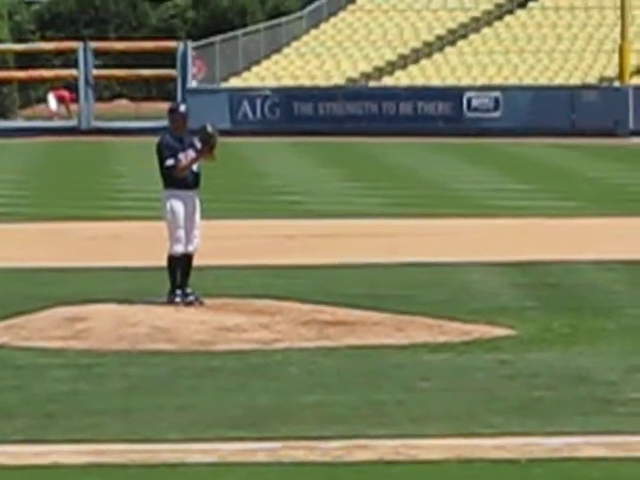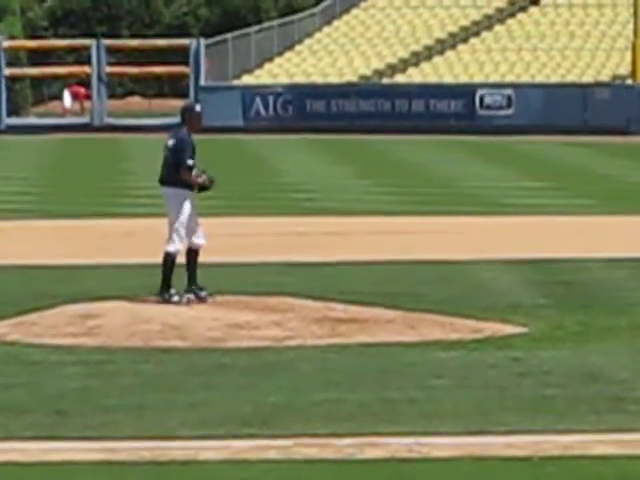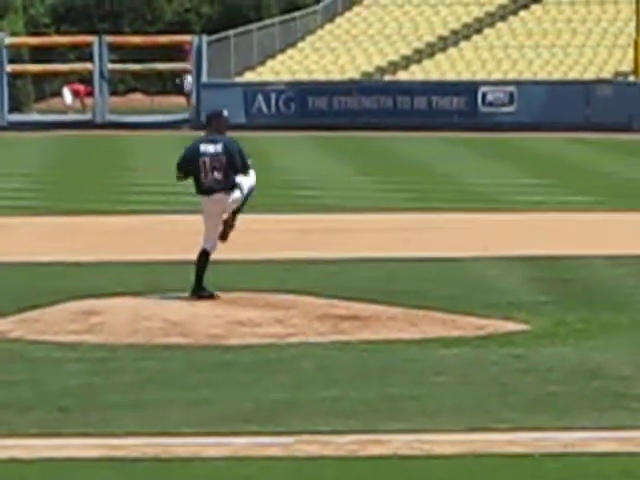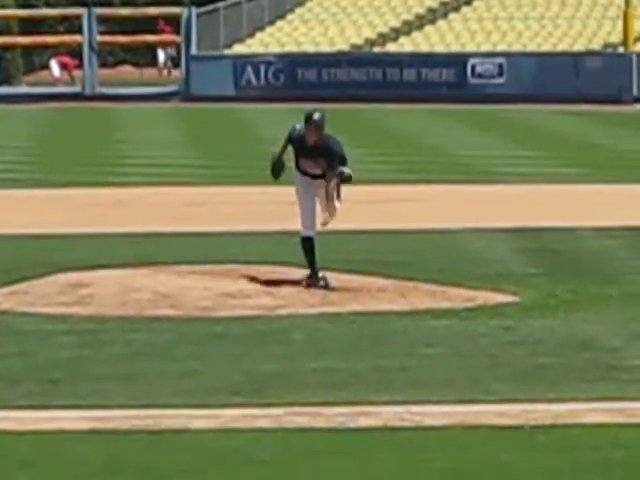
dt=1s
person 1, frame 1
left shoulder: (190, 138)
right shoulder: (165, 142)
left elbow: (210, 156)
right elbow: (177, 171)
left wrist: (207, 147)
right wrist: (196, 156)
left hip: (192, 194)
right hip: (175, 196)
left knee: (191, 244)
right knee: (178, 245)
left ankle: (184, 288)
right ankle: (173, 291)
person 1, frame 2
left shoulder: (174, 137)
right shoulder: (186, 141)
left elbow: (174, 169)
right elbow: (185, 175)
left wrist: (194, 179)
right wrist: (198, 182)
left hip: (173, 191)
right hip: (179, 193)
left knee: (196, 238)
right knee: (175, 241)
left ankle: (192, 285)
right ankle: (165, 290)
person 1, frame 3
left shoulder: (193, 148)
right shoulder: (230, 143)
left elbow: (179, 176)
right elbow: (245, 170)
left hip: (208, 200)
right hip: (230, 195)
left knee: (208, 243)
right knee: (250, 177)
left ankle: (198, 287)
right ankle: (230, 221)
person 1, frame 4
left shoulder: (331, 146)
right shoulder: (297, 136)
left elbow: (335, 177)
left wrist: (330, 206)
right wrist: (280, 154)
left hip: (326, 180)
right hip: (304, 181)
left knee: (330, 211)
right knee: (307, 227)
right ankle: (314, 274)
